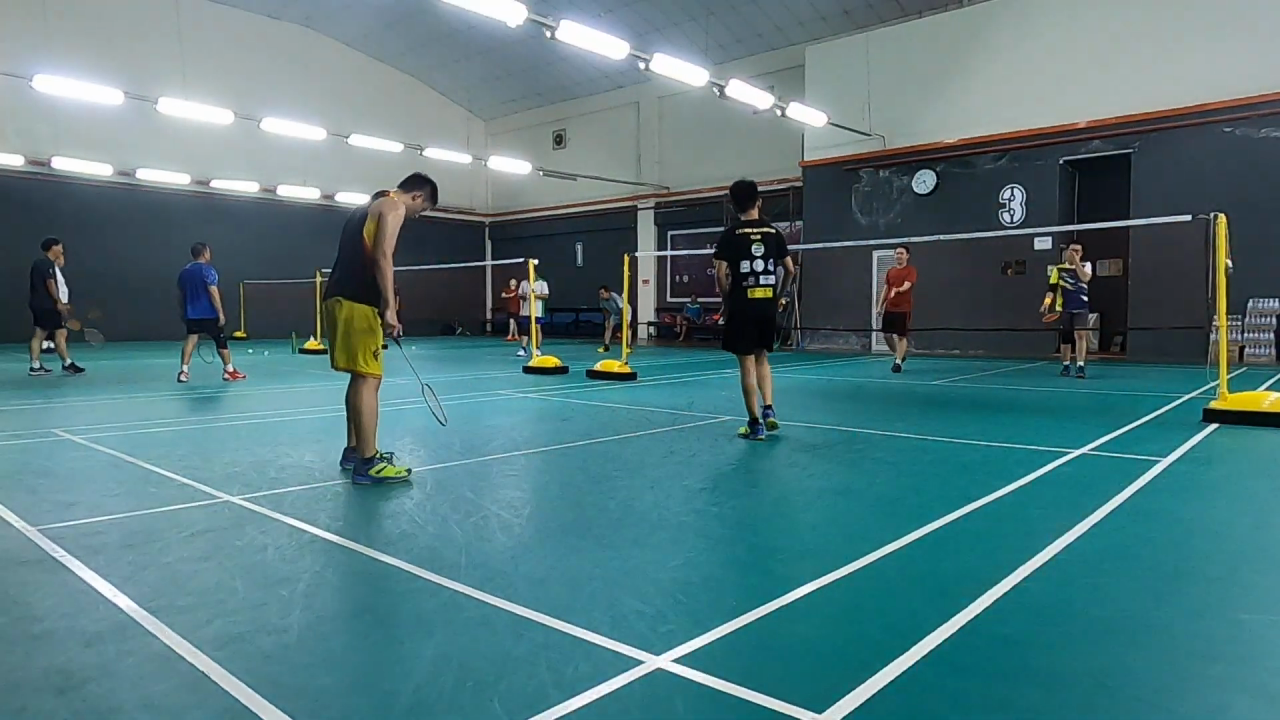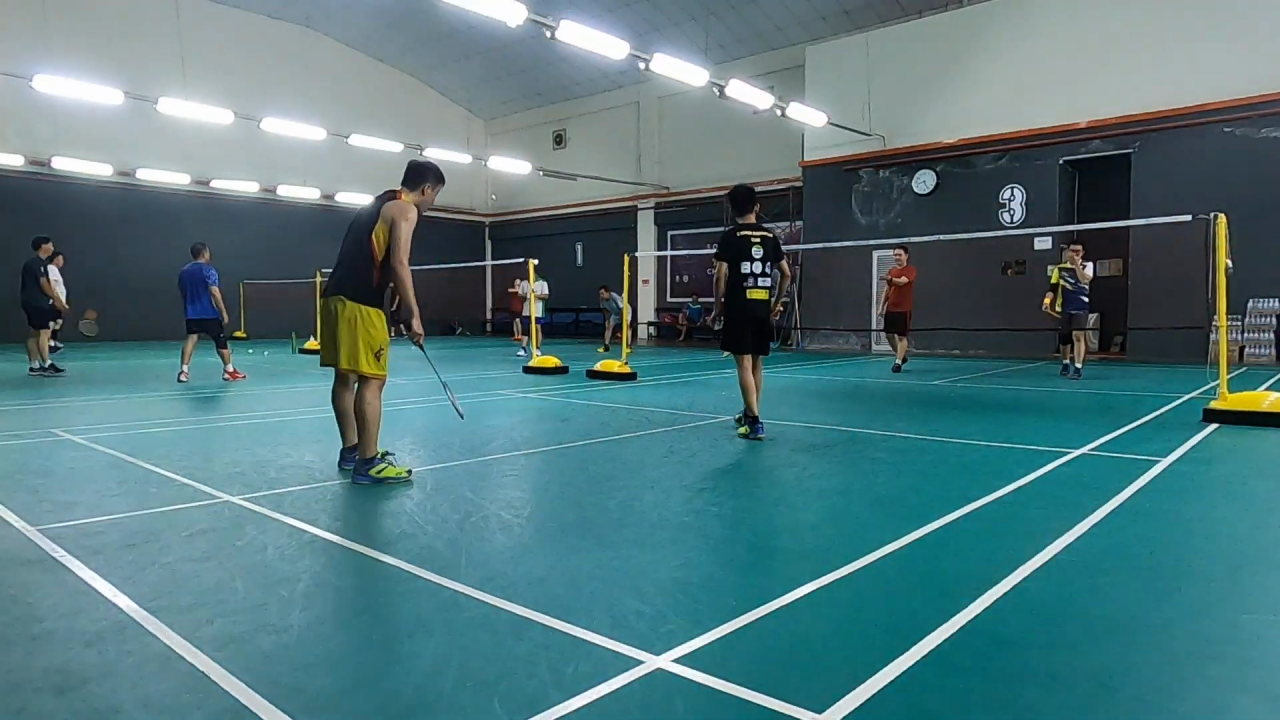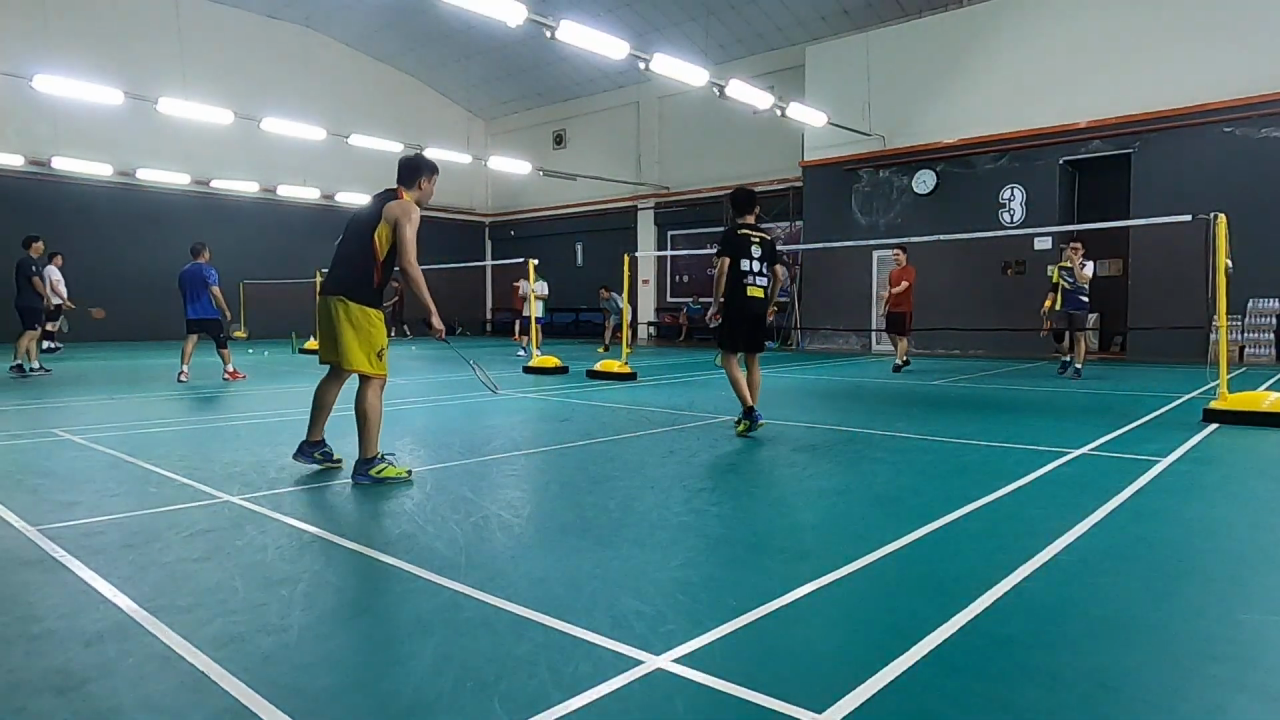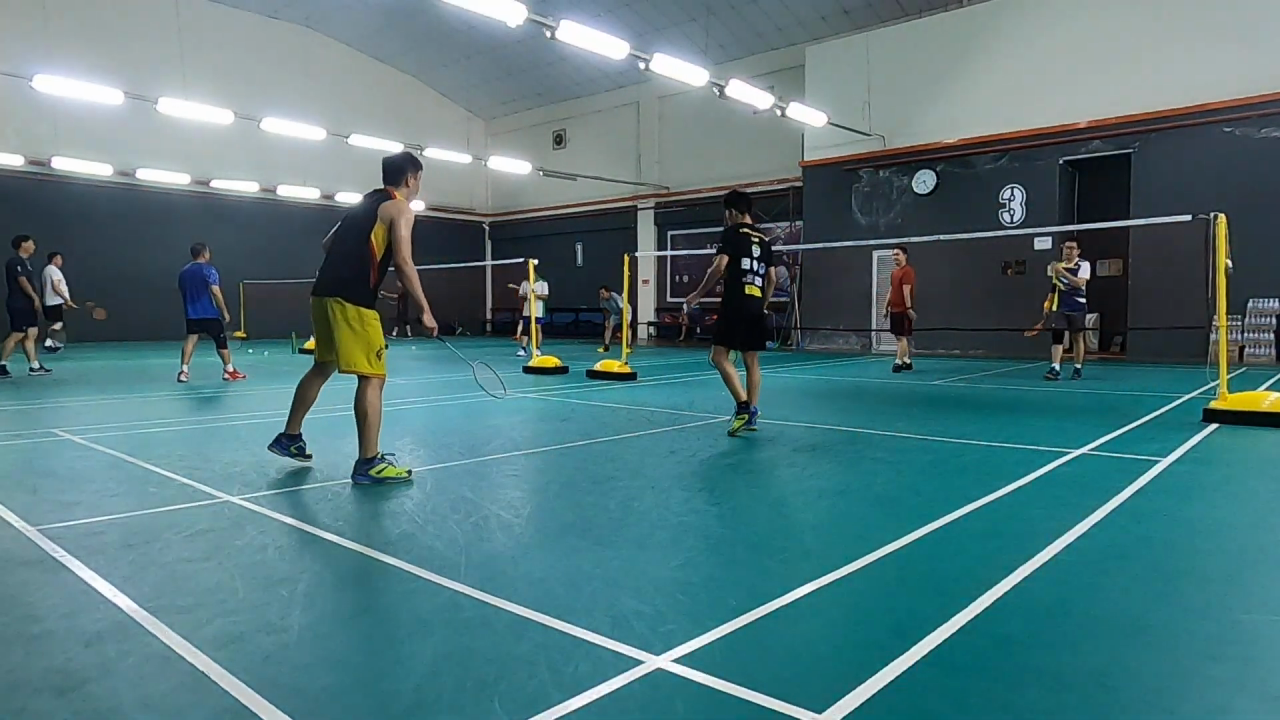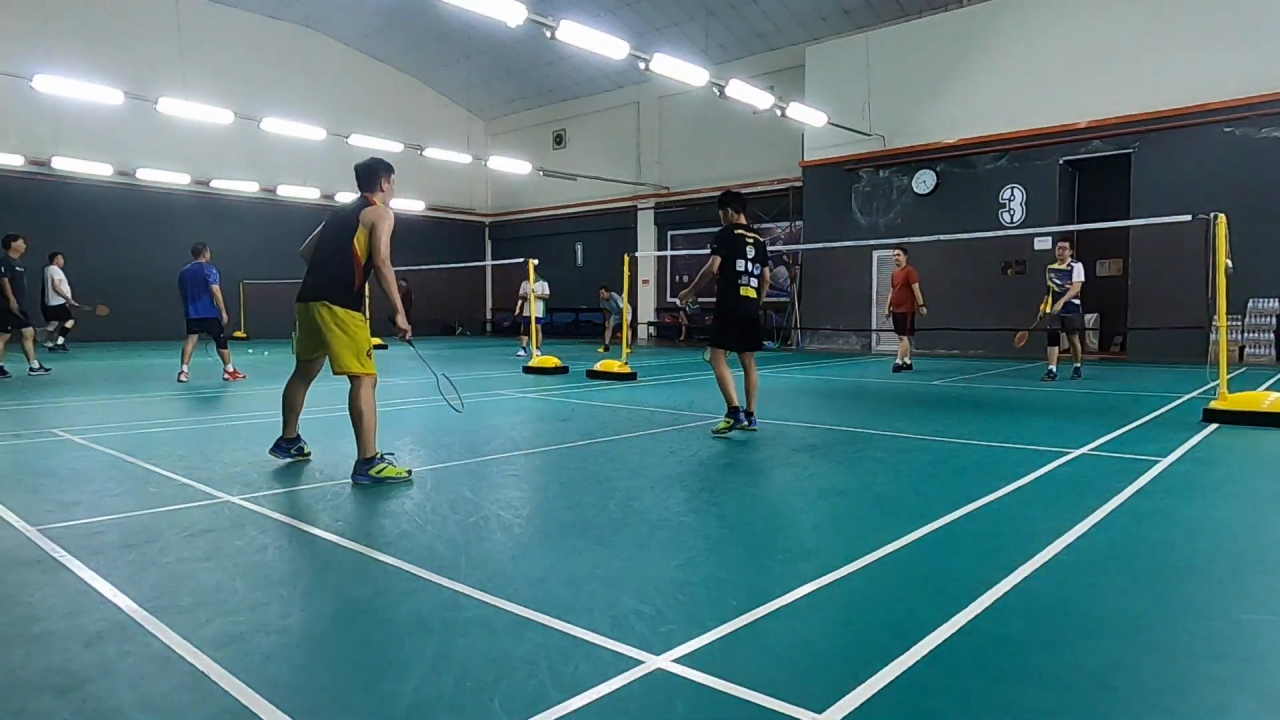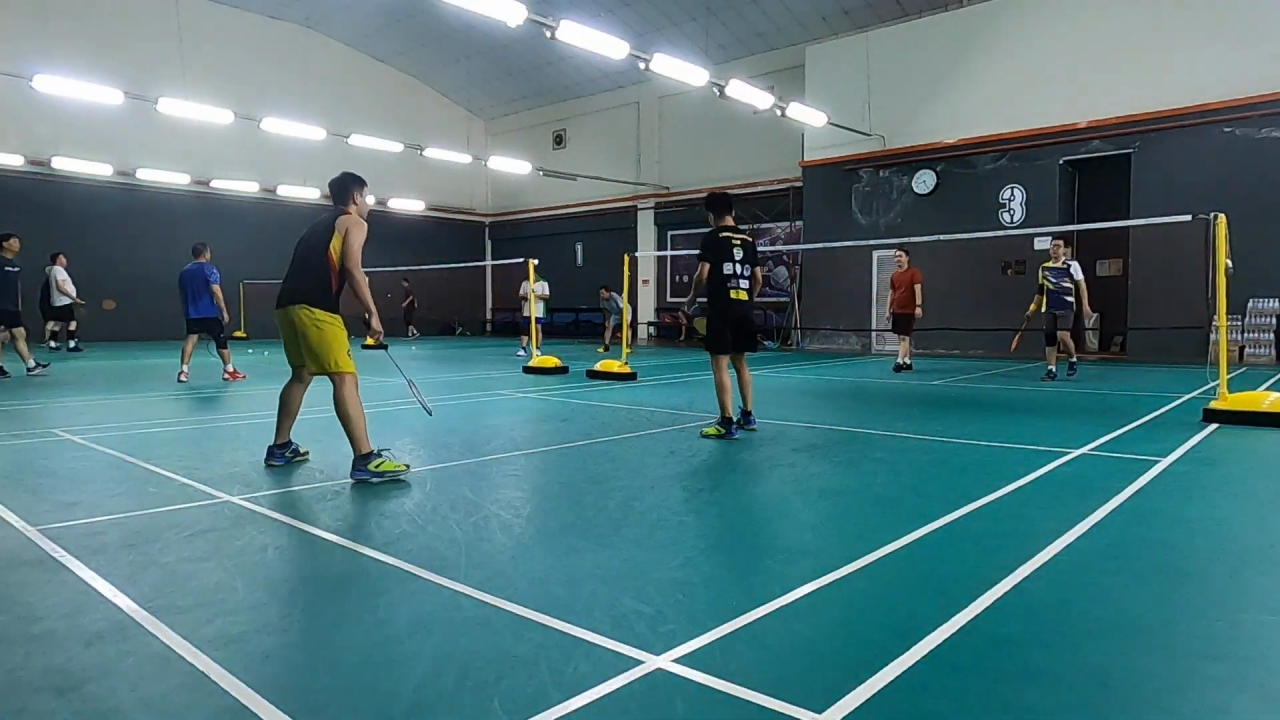
dt=0.2s
person 1, frame 1
left shoulder: (370, 206)
right shoulder: (394, 205)
right elbow: (382, 257)
right wrist: (389, 307)
left hip: (338, 297)
right hip: (356, 301)
left knee: (360, 376)
right knee: (368, 380)
left ankle: (355, 450)
right ankle: (367, 462)
person 1, frame 2
left shoulder: (377, 205)
right shoulder: (406, 209)
right elbow: (399, 264)
right wrist: (413, 315)
left hip: (336, 296)
right hip: (359, 302)
left knee: (346, 377)
right knee: (372, 379)
left ankle: (351, 450)
right ankle: (367, 463)
person 1, frame 3
left shoulder: (376, 204)
right shoulder: (407, 209)
left elbow: (344, 248)
right elbow: (408, 264)
right wrist: (432, 312)
left hip: (333, 294)
right hip: (358, 302)
left knee: (338, 372)
right knee: (373, 379)
left ankle: (313, 444)
right ankle: (368, 463)
person 1, frame 4
left shoulder: (364, 205)
right shoulder: (400, 209)
left elbow: (327, 244)
right elbow: (403, 262)
right wrist: (424, 310)
left hip: (324, 295)
right hip: (353, 302)
left knee: (322, 368)
right knee: (372, 378)
left ankle: (289, 437)
right ankle: (368, 463)
person 1, frame 5
left shoulder: (341, 213)
right shoulder: (380, 213)
left elbow: (306, 252)
right elbow: (381, 264)
right wrist: (399, 312)
left hip: (309, 300)
right hip: (339, 305)
left knee: (305, 371)
right knee: (364, 378)
left ankle: (288, 440)
right ankle: (368, 463)
person 1, frame 6
left shoulder: (320, 224)
right shoulder: (354, 223)
right elbow: (353, 269)
right wrist: (373, 314)
left hip: (287, 305)
right hip: (315, 308)
left knee: (301, 375)
right knee: (345, 379)
left ankle: (280, 447)
right ankle: (365, 459)
person 2, frame 1
left shoulder: (731, 235)
right shoulder: (774, 233)
left elbow: (720, 274)
right elbow: (789, 270)
left wrist: (728, 300)
right wrist: (778, 296)
left hip: (742, 306)
right hip: (767, 306)
left knee: (747, 365)
right knee: (761, 358)
left ankle: (755, 424)
right ankle: (768, 409)
person 2, frame 2
left shoulder: (731, 236)
right shoulder: (770, 237)
left elbow: (721, 275)
right elbow: (786, 273)
left wrist: (718, 305)
right wrist: (776, 302)
left hip: (739, 307)
right hip: (763, 308)
left knee: (744, 364)
right knee: (756, 363)
left ankle: (754, 423)
right ankle: (750, 414)
person 2, frame 3
left shoulder: (731, 234)
right shoulder: (767, 239)
left elbow: (722, 270)
right elbow: (778, 277)
left wrist: (716, 304)
right wrist: (769, 305)
left hip: (737, 305)
right hip: (759, 307)
left knee: (730, 361)
right knee: (752, 361)
left ankle: (751, 412)
right ankle: (749, 414)
person 2, frame 4
left shoulder: (732, 233)
right shoulder: (764, 240)
left elbow: (719, 267)
right elbow: (772, 279)
left wrist: (698, 293)
left hip: (736, 304)
right hip: (756, 306)
left knee: (720, 356)
right knee: (752, 361)
left ankle: (745, 406)
right ankle: (750, 411)
person 2, frame 5
left shoulder: (727, 234)
right shoulder: (759, 240)
left elbow: (712, 268)
right elbow: (765, 279)
left wrist: (691, 290)
left hip: (730, 305)
right hip: (751, 307)
left knee: (718, 359)
right knee: (749, 361)
left ankle: (734, 412)
right ankle: (750, 416)
person 2, frame 6
left shoulder: (713, 237)
right shoulder: (748, 240)
left elbow: (703, 274)
right elbow: (758, 279)
left wrist: (692, 296)
left hip: (721, 309)
right hip: (743, 308)
left knee: (720, 365)
right knee: (740, 362)
left ankle: (727, 423)
right ankle: (747, 415)
